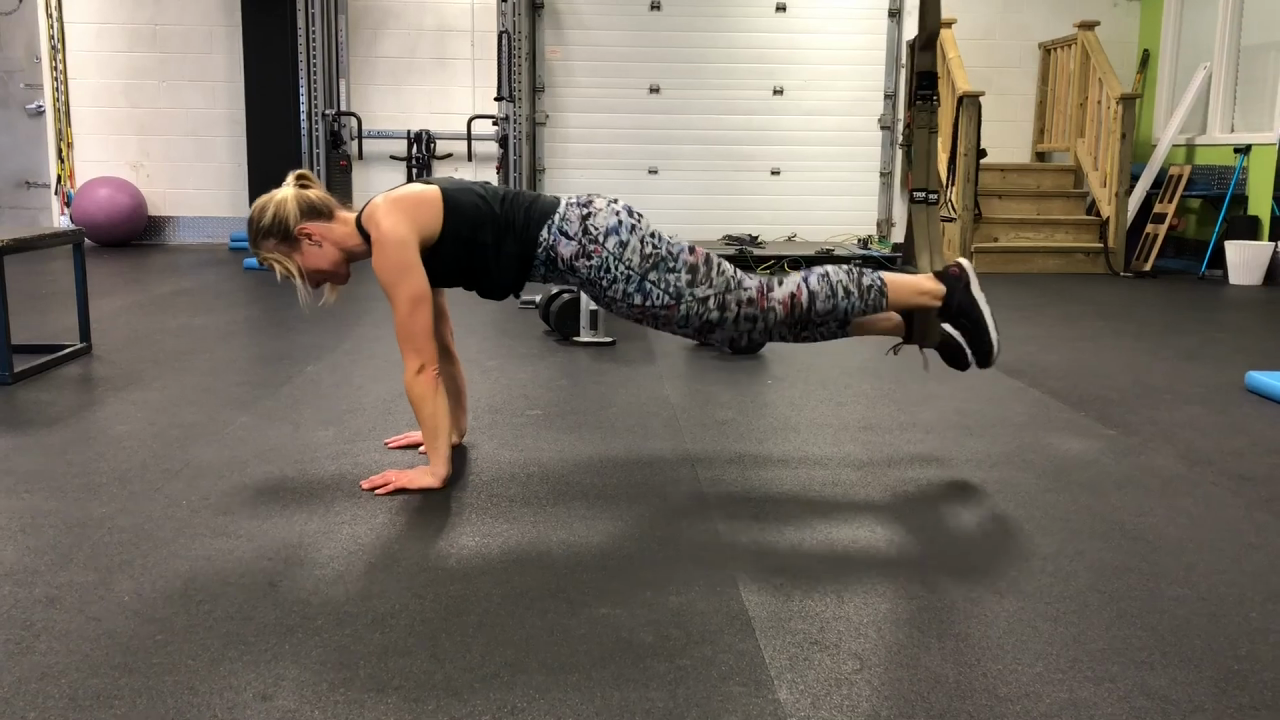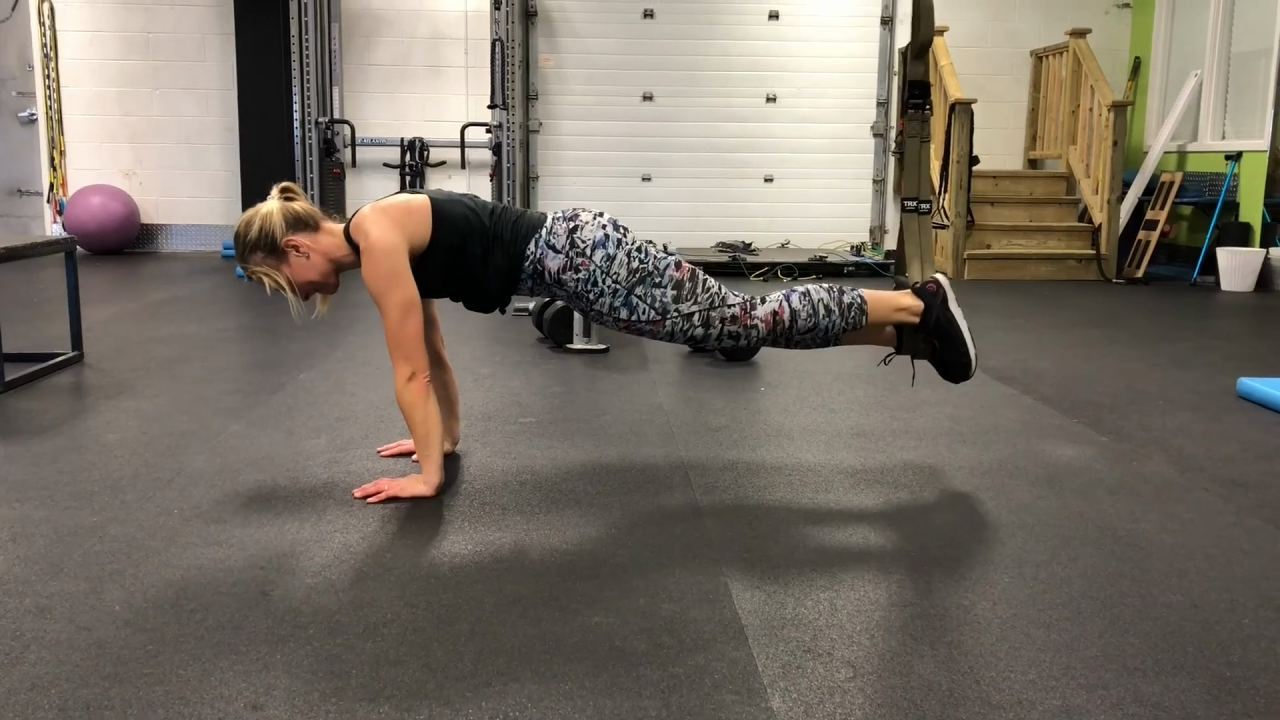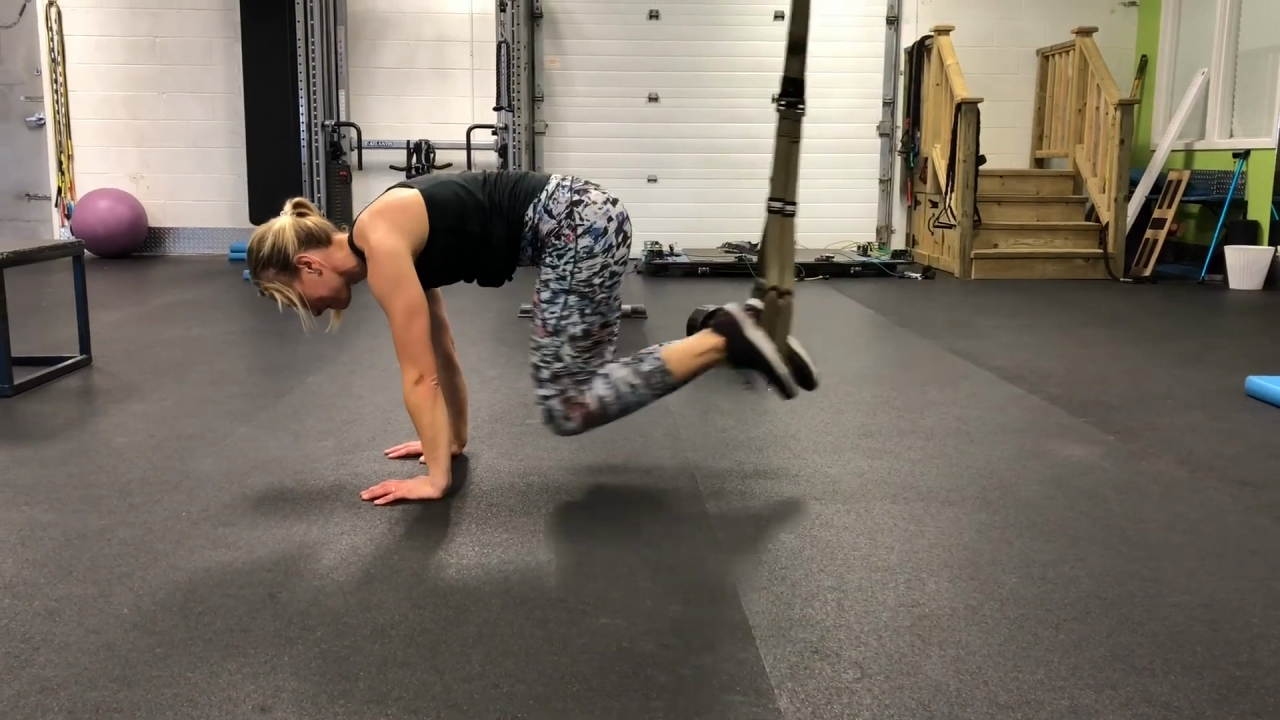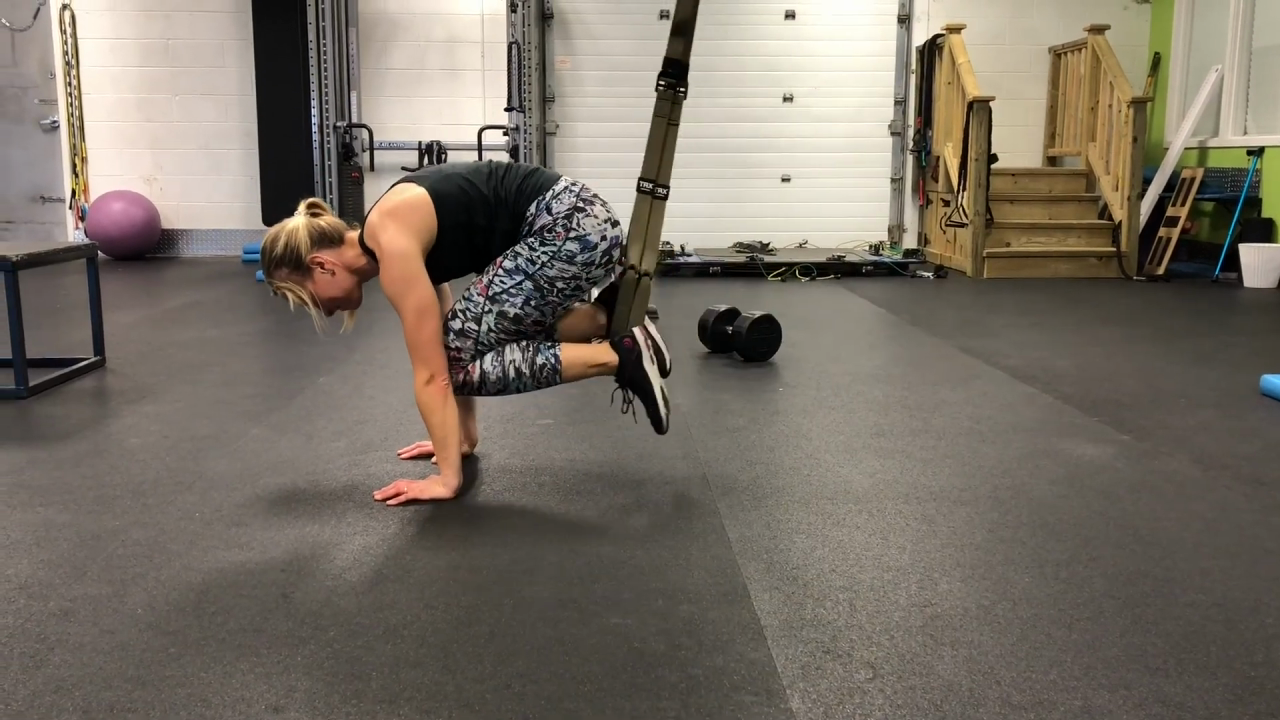
dt=0.7s
person 1, frame 1
left shoulder: (386, 230)
right shoulder: (400, 233)
left elbow: (420, 362)
right elbow: (441, 347)
left wrist: (433, 465)
right wrist: (451, 429)
left hip: (592, 243)
right hip: (588, 243)
left knee: (764, 306)
right knee: (755, 317)
left ankle: (940, 289)
right ankle: (908, 323)
person 1, frame 2
left shoulder: (376, 239)
right shoulder: (388, 241)
left elbow: (411, 370)
right elbow: (432, 354)
left wrist: (428, 475)
right wrist: (445, 436)
left hip: (577, 256)
right hip: (569, 255)
left knee: (746, 321)
right knee: (744, 321)
left ankle: (919, 307)
right ankle: (908, 329)
person 1, frame 3
left shoulder: (380, 246)
right shoulder: (399, 243)
left elbow: (420, 375)
right elbow: (442, 354)
left wrist: (436, 477)
right wrist: (453, 438)
left hip: (576, 223)
right hip: (583, 221)
left knee: (567, 408)
right knee: (582, 387)
left ankle: (721, 341)
right ankle: (731, 333)
person 1, frame 4
left shoulder: (392, 244)
right shoulder: (397, 233)
left elbow: (432, 372)
right elbow: (447, 341)
left wrist: (448, 478)
right wrist: (464, 436)
left hip: (571, 228)
right hip: (579, 222)
left knee: (456, 361)
right knee: (484, 345)
left ankle: (616, 356)
right ankle: (606, 317)
